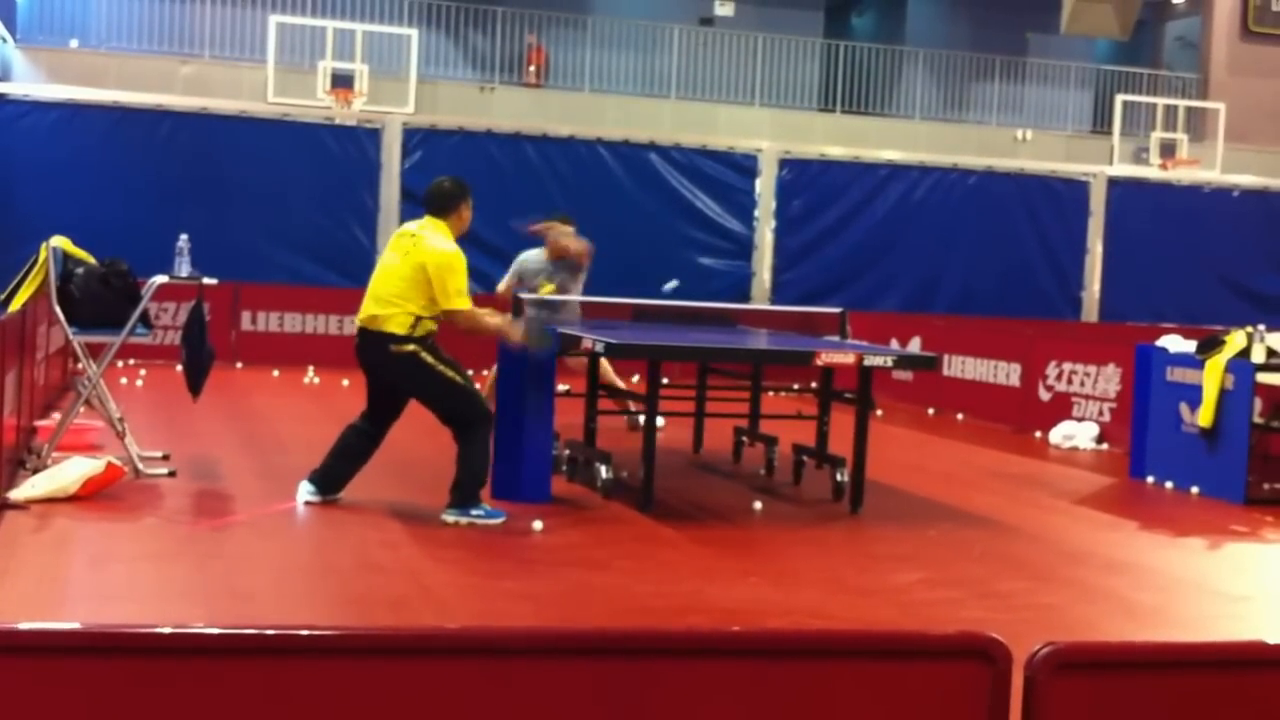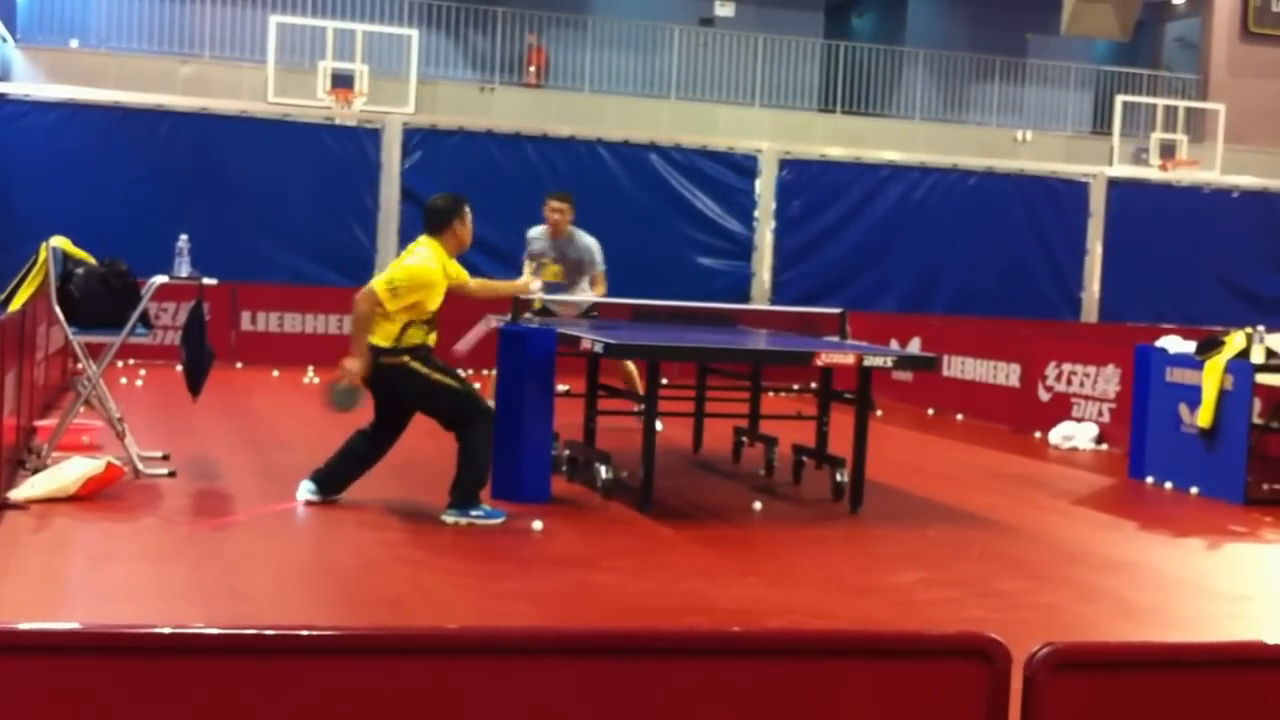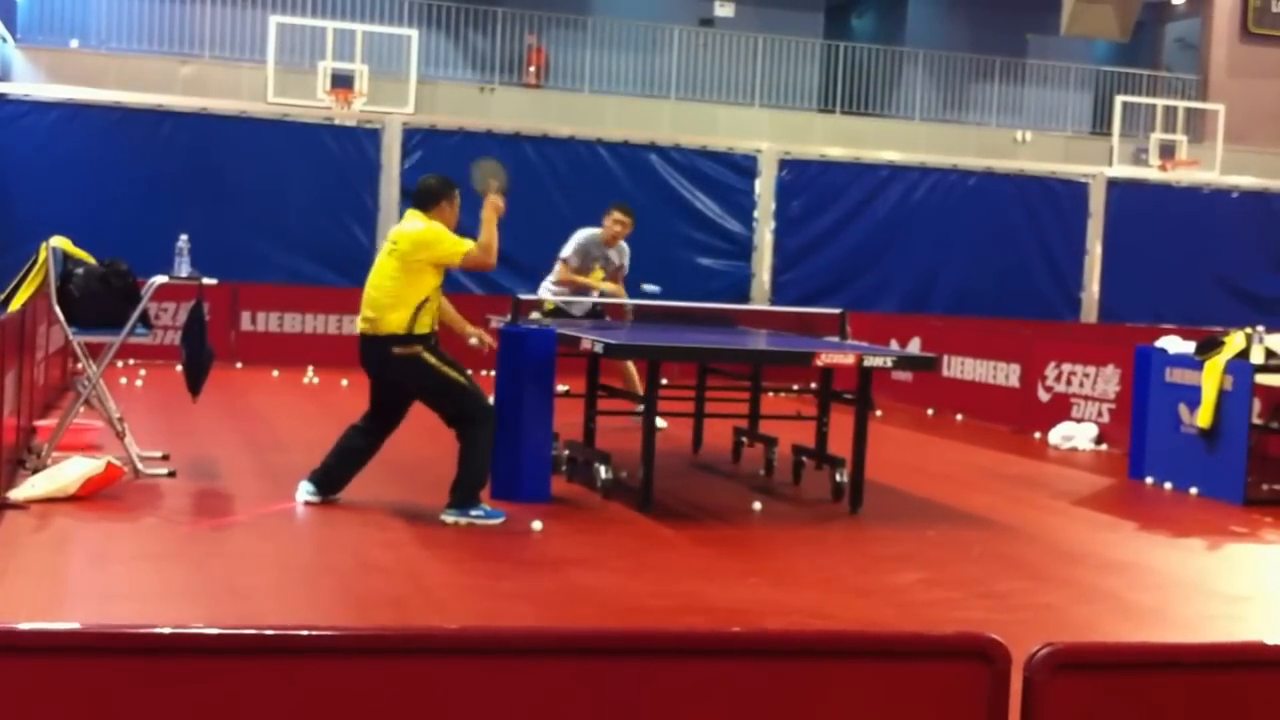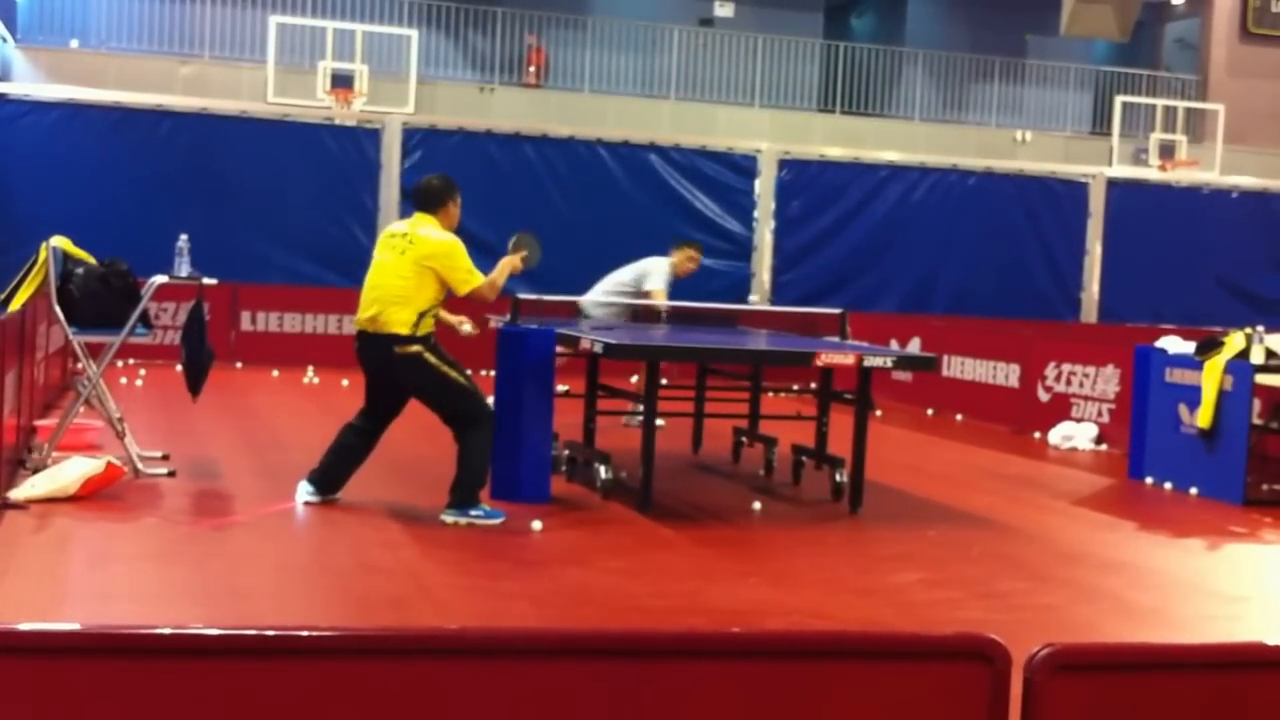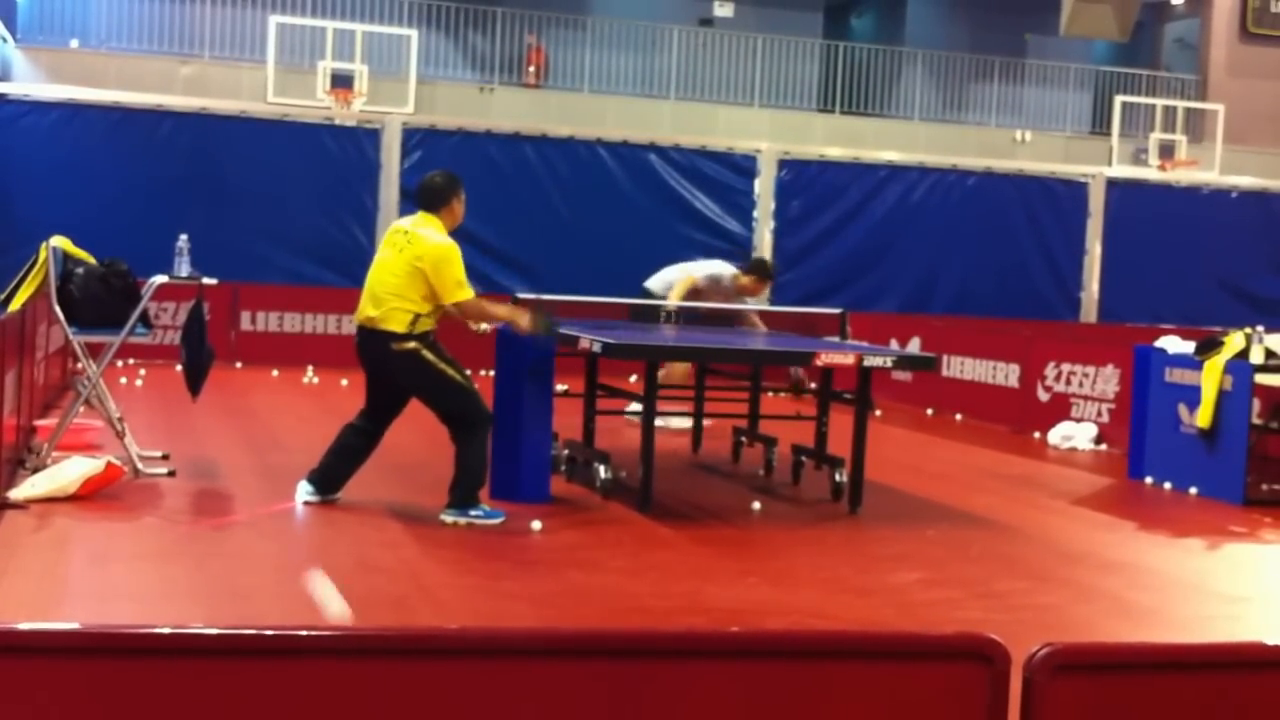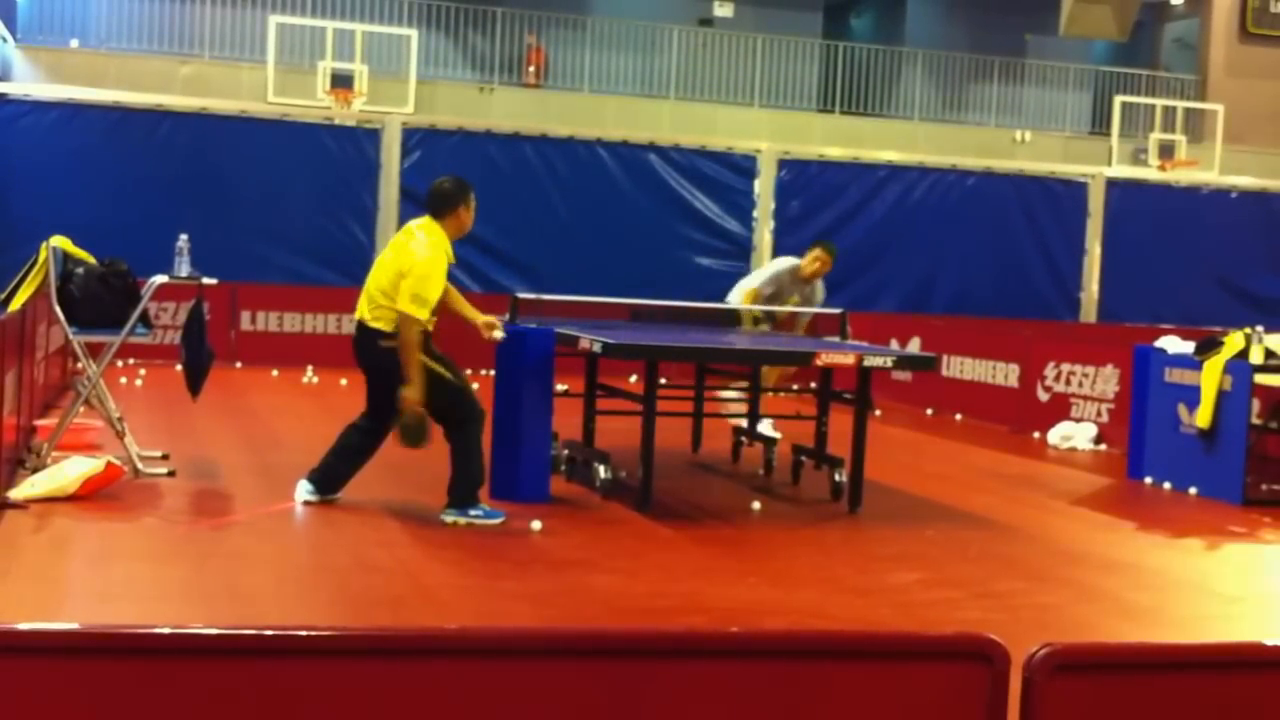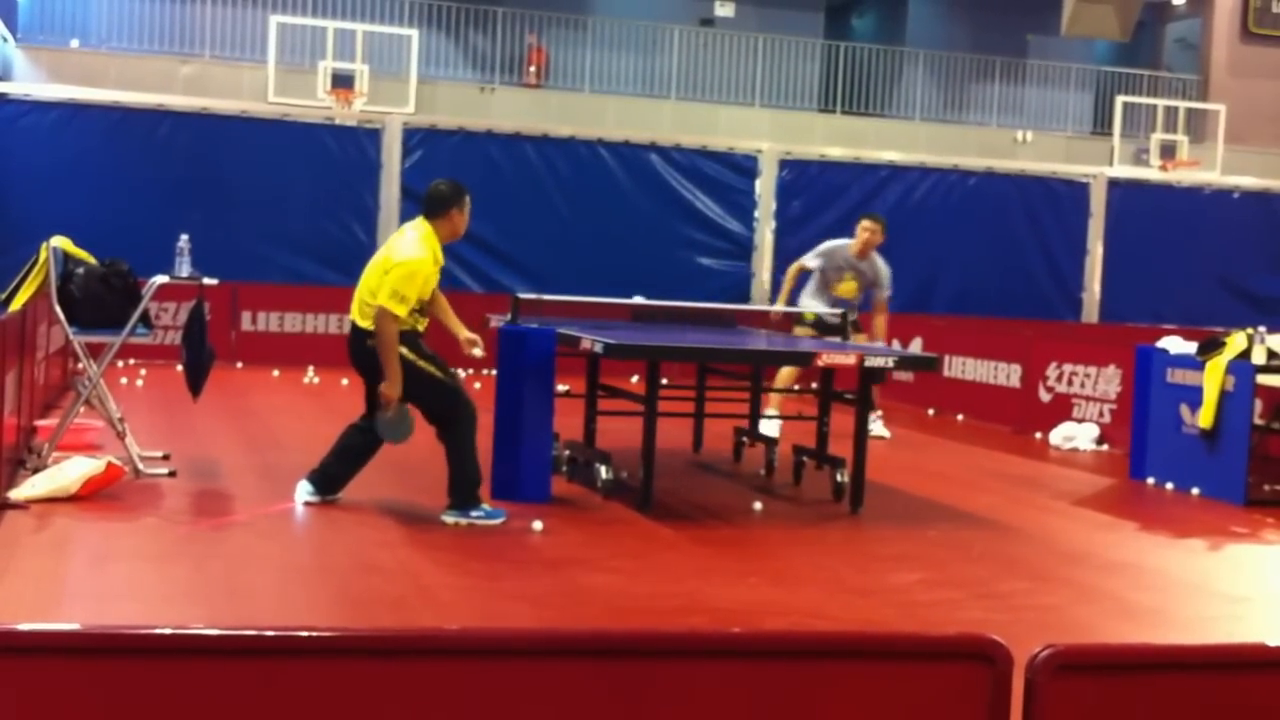
dt=0.3s
person 1, frame 1
left shoulder: (408, 232)
right shoulder: (445, 252)
right elbow: (463, 316)
left wrist: (479, 313)
right wrist: (504, 328)
left hip: (373, 340)
right hip: (403, 347)
left knee: (376, 418)
right knee: (475, 416)
left ankle: (320, 484)
right ankle: (465, 505)
person 1, frame 2
left shoulder: (435, 255)
right shoulder: (424, 268)
left elbow: (469, 285)
right elbow: (365, 299)
left wrist: (517, 287)
right wrist: (359, 356)
left hip: (393, 354)
right hip: (391, 358)
left knee: (386, 426)
right knee: (476, 418)
left ankle: (320, 485)
right ankle: (465, 505)
person 1, frame 3
left shoulder: (409, 231)
right shoulder: (426, 233)
right elbow: (483, 258)
left wrist: (466, 329)
right wrist: (489, 213)
left hip: (379, 344)
right hip: (405, 348)
left knee: (379, 419)
right knee: (478, 415)
left ankle: (318, 485)
right ankle: (464, 505)
person 1, frame 4
left shoulder: (394, 233)
right shoulder: (443, 243)
right elbow: (486, 292)
left wrist: (444, 317)
right wrist: (506, 265)
left hip: (372, 343)
right hip: (406, 349)
left knee: (373, 418)
right knee: (476, 417)
left ankle: (318, 485)
right ankle: (464, 505)
person 1, frame 5
left shoulder: (400, 229)
right shoulder: (440, 246)
right elbow: (467, 306)
left wrist: (456, 311)
right wrist: (511, 316)
left hip: (373, 339)
right hip: (404, 346)
left knee: (374, 417)
right knee: (474, 417)
left ankle: (318, 485)
right ankle: (464, 505)
person 1, frame 6
left shoulder: (419, 229)
right shoulder: (429, 256)
left elbow: (441, 289)
right elbow: (408, 324)
left wrist: (477, 317)
right wrist: (413, 383)
left hip: (373, 337)
right hip: (390, 342)
left knee: (378, 416)
right knee: (466, 414)
left ankle: (318, 484)
right ankle: (463, 504)
person 1, frame 7
left shoulder: (421, 235)
right shoulder: (415, 257)
left elbow: (431, 295)
right elbow: (385, 319)
left wrist: (460, 331)
right wrist: (392, 378)
left hip: (368, 339)
right hip: (383, 342)
left knee: (378, 418)
right knee: (458, 414)
left ankle: (318, 484)
right ankle: (464, 504)
person 2, frame 1
left shoulder: (578, 260)
right shoulder: (526, 260)
left elbow: (582, 250)
right elbow: (502, 292)
left wrist: (563, 237)
left knee: (607, 378)
left ankle: (634, 414)
person 2, frame 2
left shoulder: (586, 244)
right shoulder: (534, 236)
left elbow: (600, 286)
left wrist: (576, 304)
right wrist: (527, 278)
left hip: (582, 309)
right hip: (548, 308)
left knee: (619, 357)
person 2, frame 3
left shoulder: (622, 251)
right shoulder: (583, 238)
left elbow: (616, 283)
right elbow: (561, 277)
right wrist: (598, 285)
left hip: (587, 306)
right hip: (555, 302)
person 2, frame 4
left shoulder: (664, 272)
right shoulder: (660, 268)
right elbow: (658, 303)
left hip: (619, 318)
right hip: (597, 313)
left ankle: (636, 411)
person 2, frame 5
left shoulder: (738, 295)
right shoulder: (722, 274)
left elbow: (754, 323)
right elbow: (685, 280)
right wrist: (671, 305)
right hip: (656, 294)
left ankle: (639, 406)
person 2, frame 6
left shoulder: (816, 292)
right shoulder: (783, 268)
left elbow: (798, 328)
right elbow: (748, 297)
right wrist: (750, 332)
left hip: (763, 314)
right hip: (740, 307)
left knee: (788, 365)
left ankle: (736, 392)
person 2, frame 7
left shoulder: (879, 270)
right shoulder: (832, 248)
left elbow: (880, 310)
right elbow: (796, 269)
left wrist: (880, 344)
right wrist: (781, 302)
left hip: (844, 319)
right hip: (813, 311)
left ankle: (871, 417)
right ankle: (770, 416)
